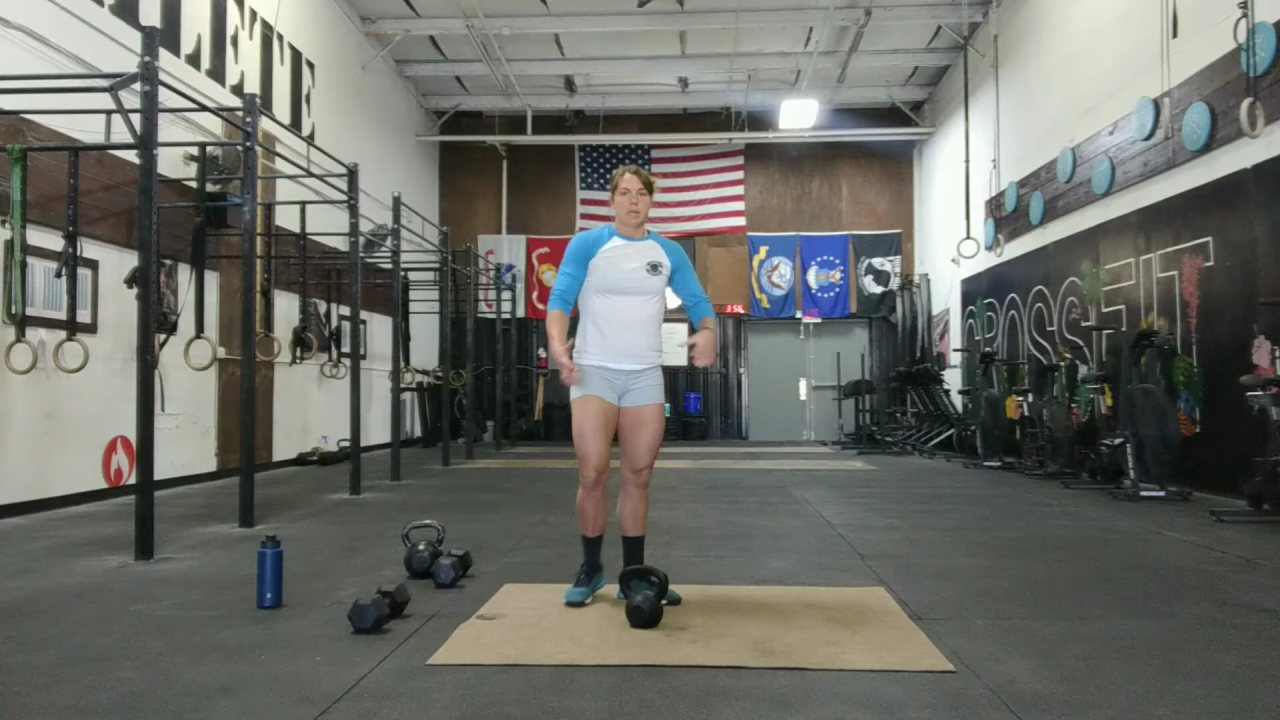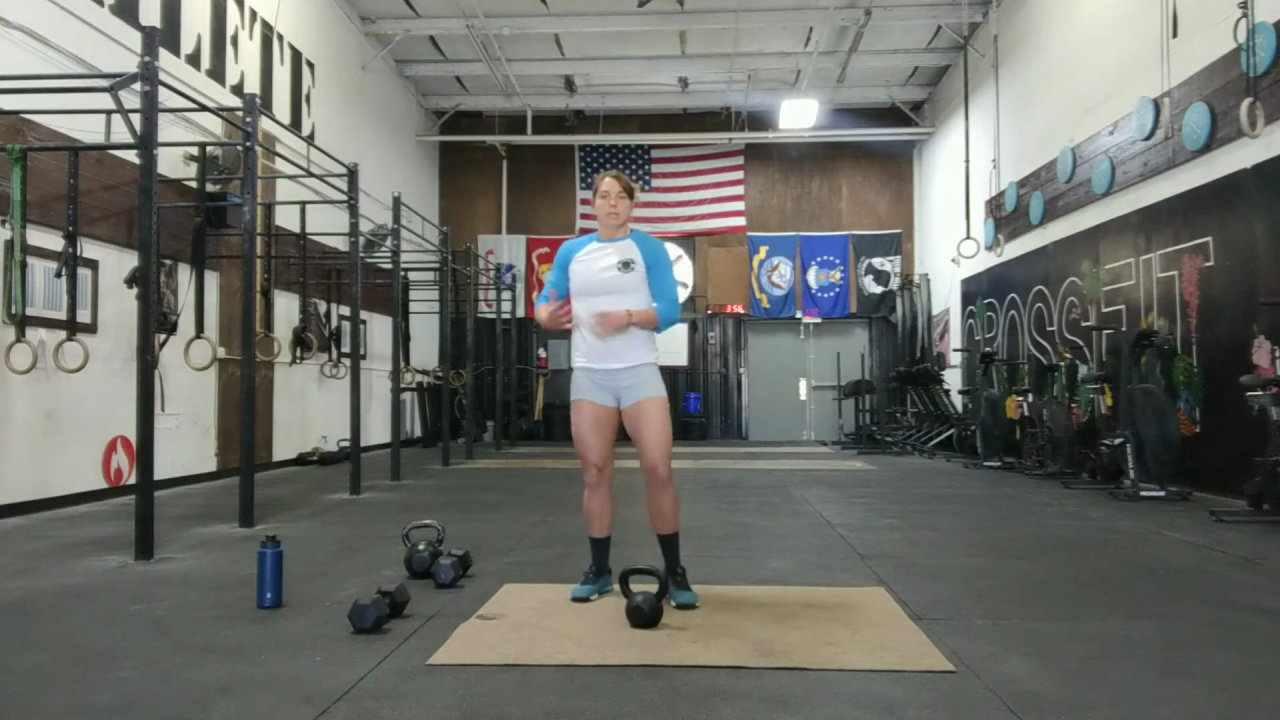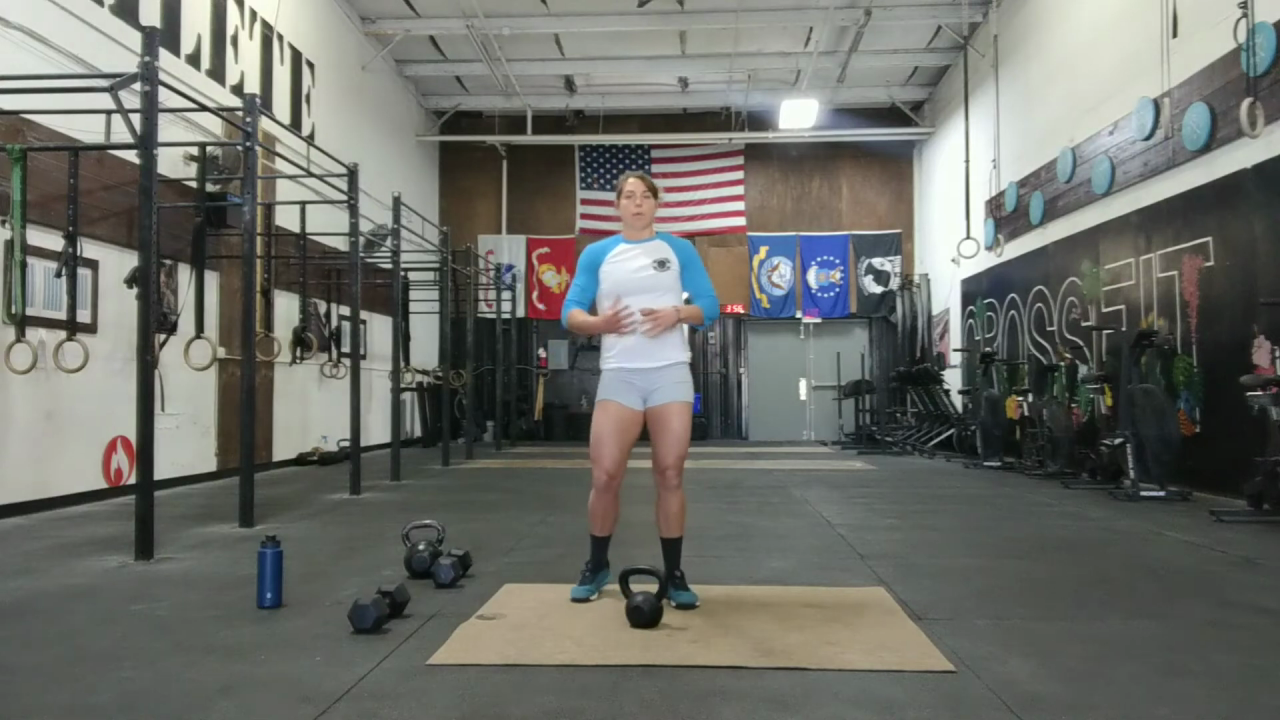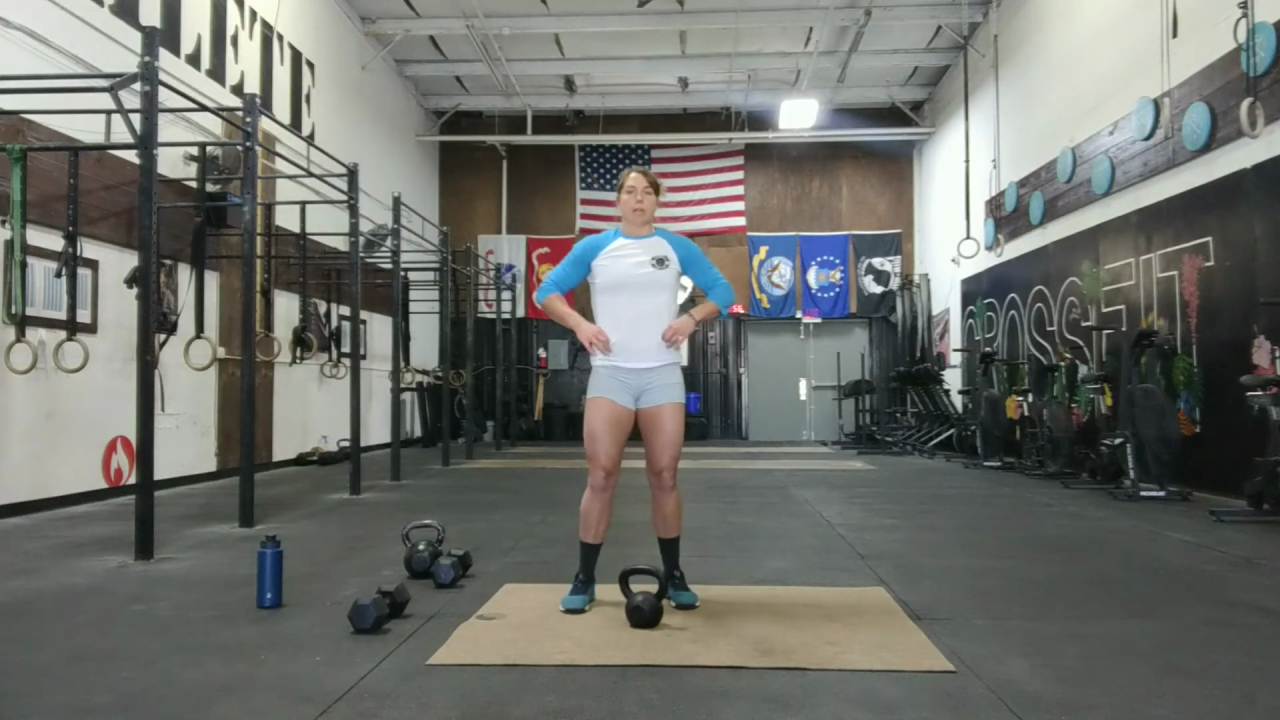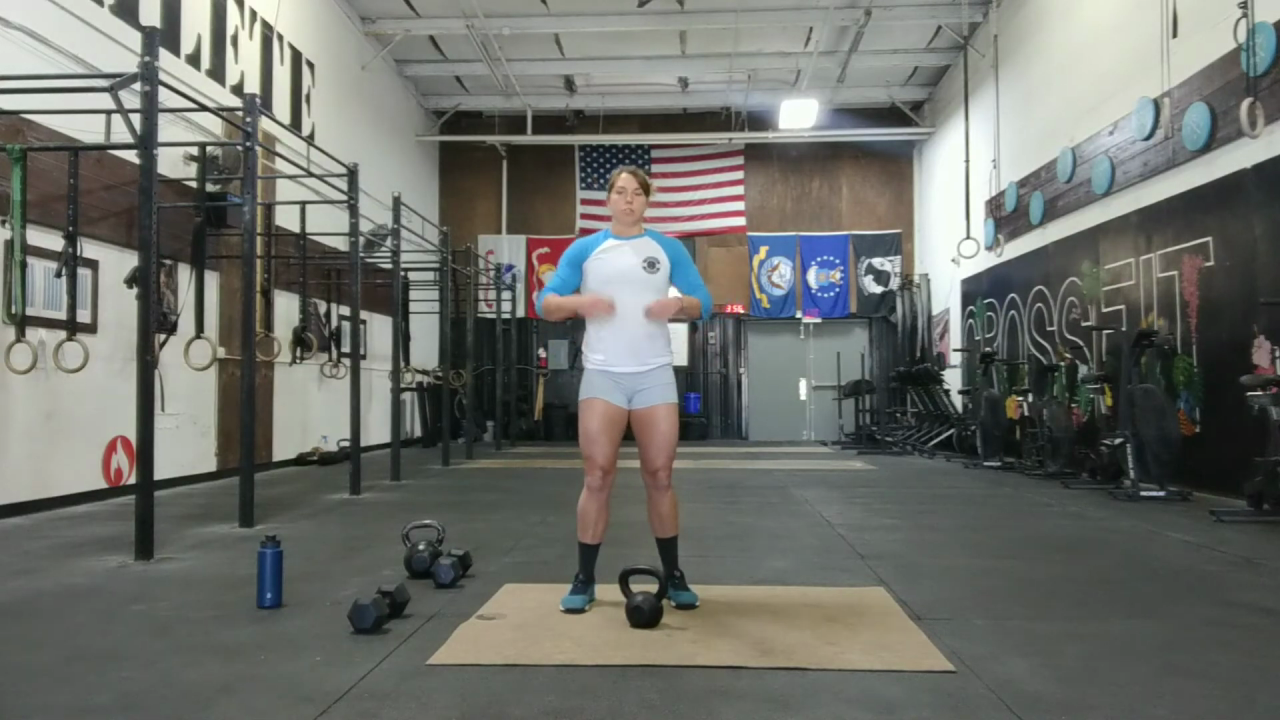
dt=0.5s
person 1, frame 1
left shoulder: (669, 252)
right shoulder: (586, 245)
left elbow: (698, 303)
right elbow: (559, 300)
left wrist: (706, 333)
right wrist: (558, 348)
left hip: (645, 376)
right hip: (594, 373)
left knee: (638, 476)
right knee: (593, 473)
left ankle: (635, 573)
right ankle: (589, 568)
person 1, frame 2
left shoulder: (650, 248)
right shoulder: (571, 251)
left elbow: (668, 310)
right elbow: (545, 300)
left wrist: (626, 317)
right wrist: (548, 316)
left hip: (640, 372)
right hip: (589, 376)
left knee: (658, 470)
right knee: (595, 475)
left ankle: (674, 570)
right ankle: (599, 570)
person 1, frame 3
left shoulder: (679, 250)
right shoulder: (596, 254)
left elbow: (708, 304)
right elbow: (570, 311)
left wrist: (676, 312)
right wrist: (600, 321)
left hip: (671, 375)
right hip: (618, 376)
left knee: (670, 477)
right knee: (605, 476)
left ankle: (674, 575)
right ankle: (597, 565)
person 1, frame 4
left shoulder: (678, 247)
right shoulder: (593, 247)
left elbow: (722, 290)
right elbow: (548, 291)
left wrist: (690, 318)
right wrist: (579, 324)
left hip: (663, 375)
right hip: (610, 374)
left knee: (664, 477)
right knee: (601, 478)
left ankle: (673, 575)
right ankle: (584, 579)
person 1, frame 5
left shoulder: (669, 248)
right shoulder: (584, 249)
left elbow: (703, 305)
right elbow: (543, 305)
left wrist: (678, 304)
right wrist: (579, 303)
left hip: (655, 375)
right hip: (602, 376)
left knee: (660, 477)
right knee: (597, 478)
left ankle: (673, 576)
right ankle: (584, 579)
